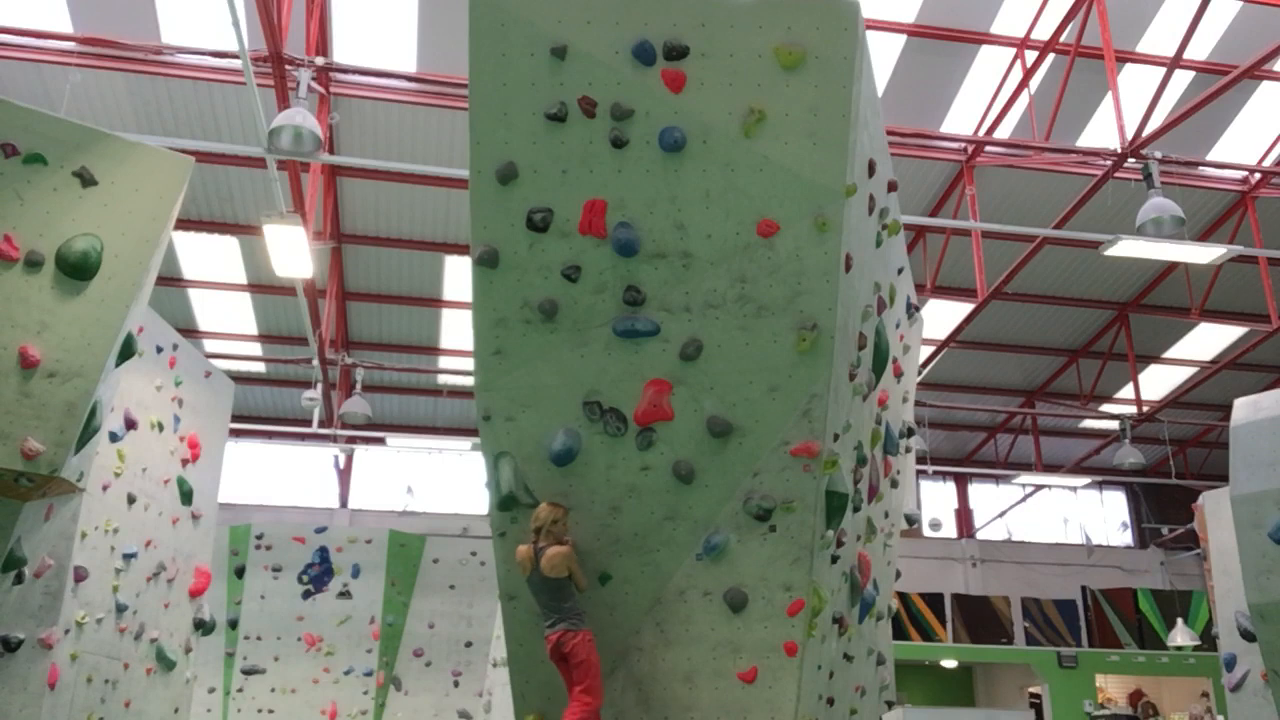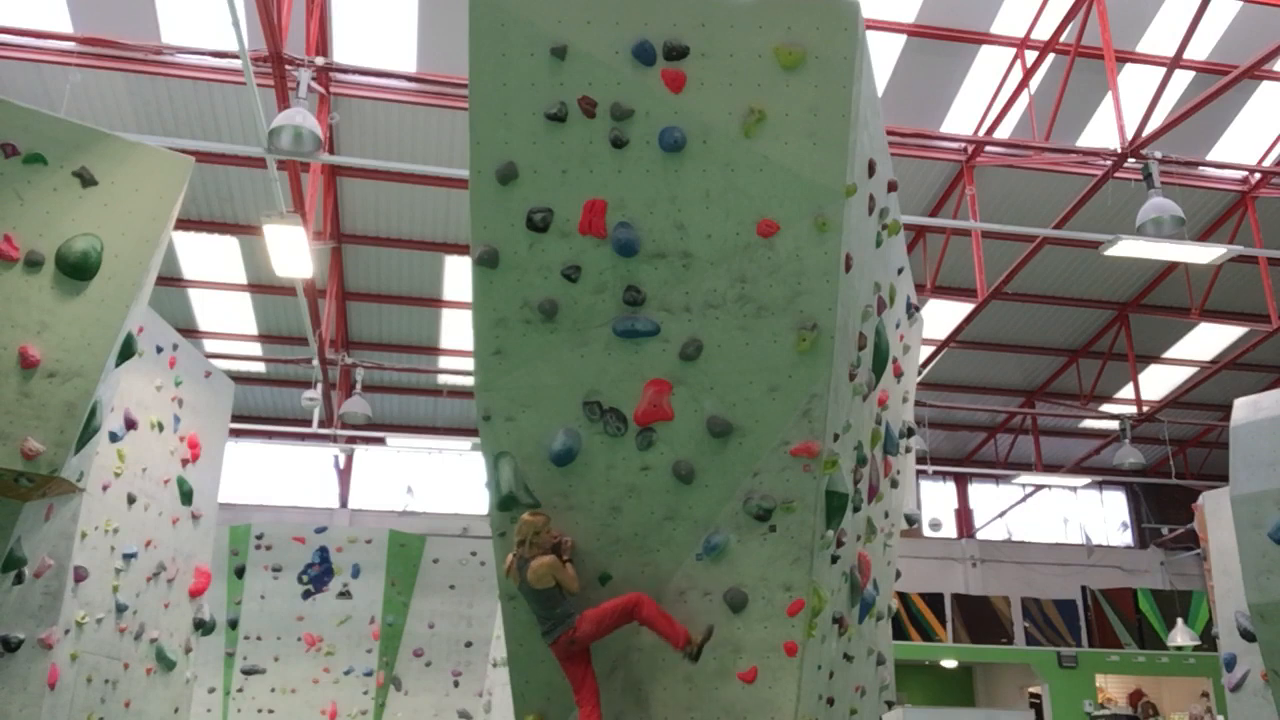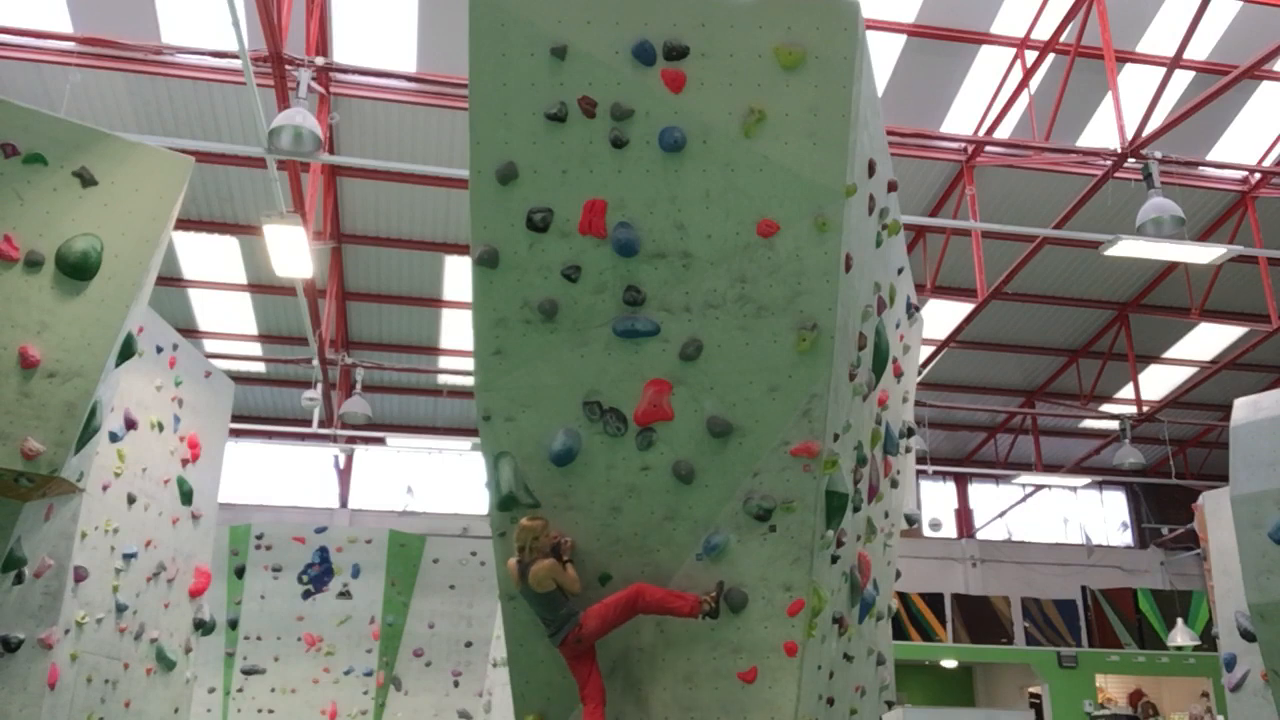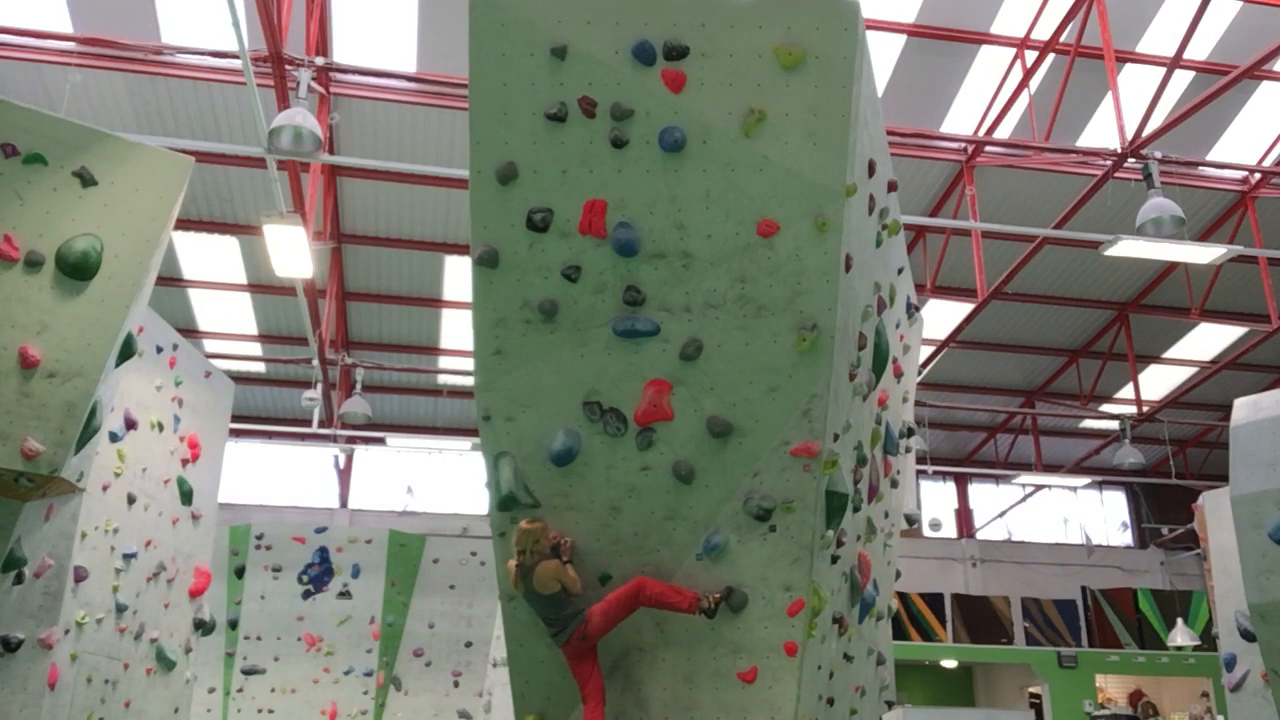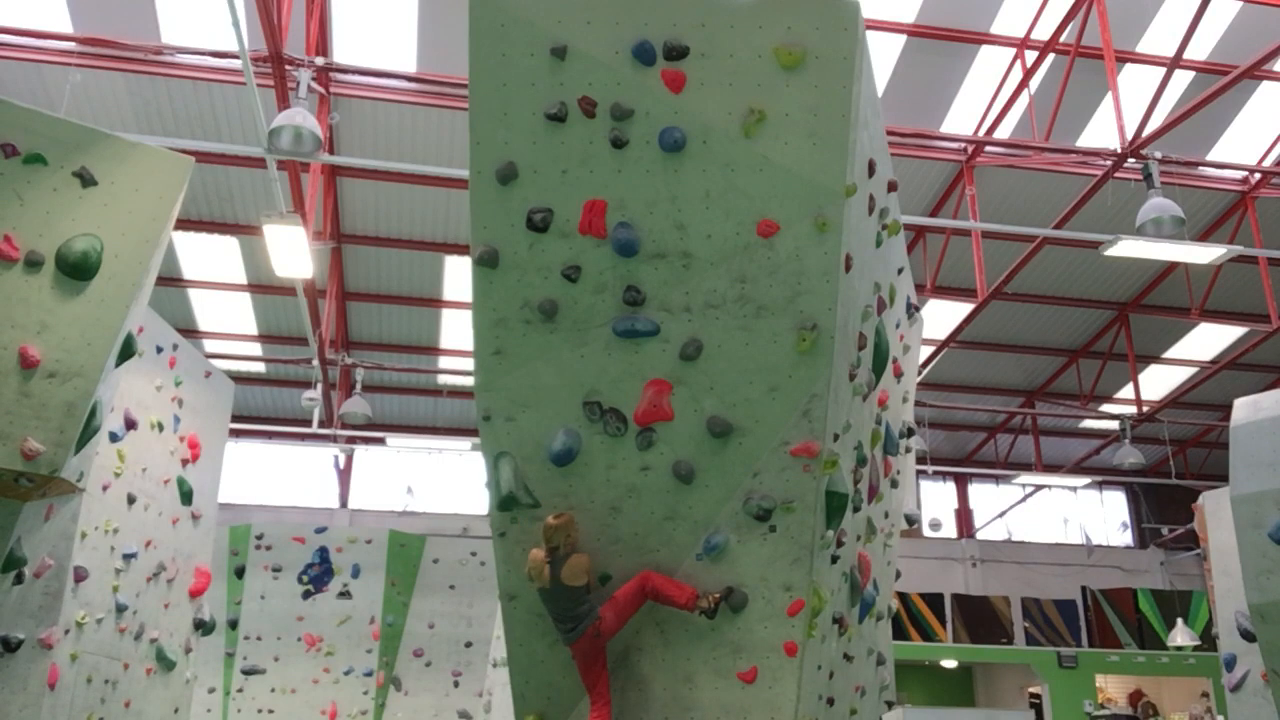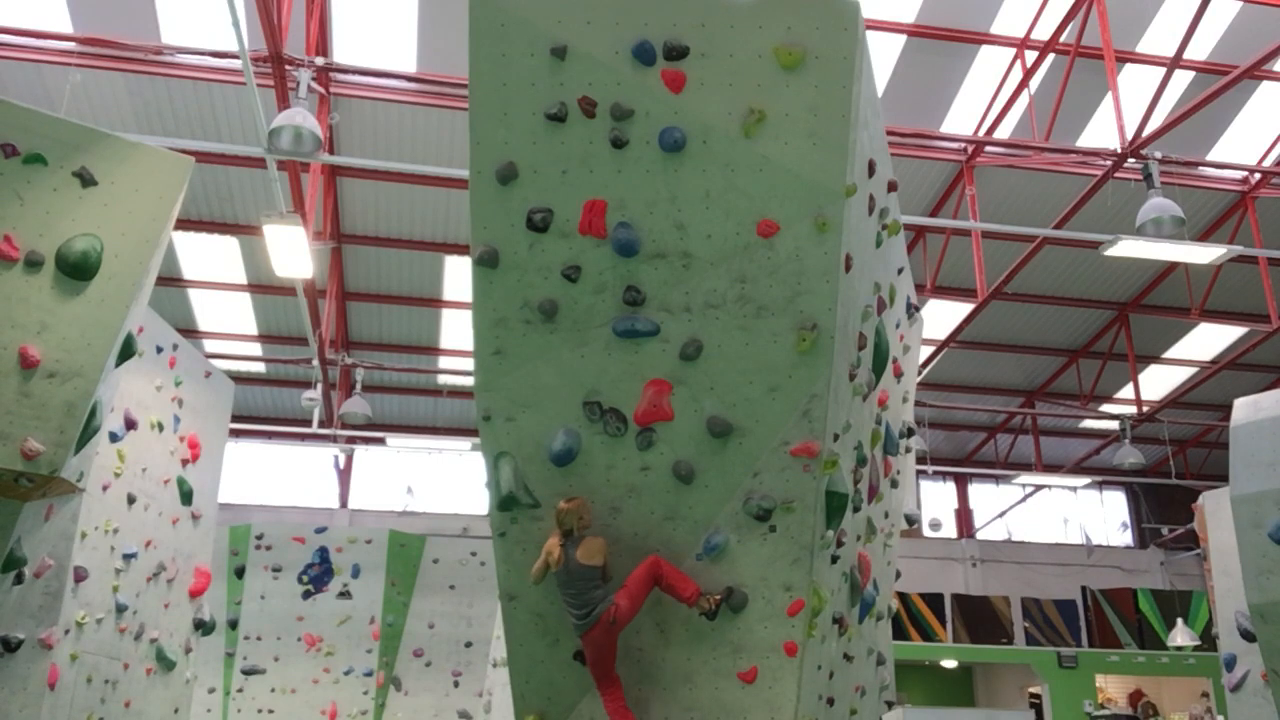
dt=0.4s
person 1, frame 1
left shoulder: (522, 553)
right shoulder: (563, 552)
right elbow: (582, 586)
left hip: (552, 637)
right hip: (573, 633)
left knee: (580, 699)
right knee: (588, 701)
person 1, frame 2
left shoulder: (512, 561)
right shoulder: (547, 562)
right elbow: (574, 588)
left wrist: (549, 548)
right wrist: (565, 556)
left hip: (557, 642)
right hip: (574, 630)
left knee: (587, 700)
right knee: (638, 602)
right ankle: (687, 646)
person 1, frame 3
left shoulder: (513, 566)
right shoulder: (547, 566)
right elbow: (575, 588)
left wrist: (551, 549)
right wrist: (566, 557)
left hip: (566, 642)
right hip: (580, 629)
left knee: (592, 699)
right knee: (638, 594)
right ankle: (701, 606)
person 1, frame 4
left shoulder: (513, 568)
right shoulder: (550, 567)
right elbow: (576, 589)
left wrist: (550, 550)
right wrist: (566, 558)
left hip: (567, 642)
right hip: (584, 627)
left knee: (592, 699)
right knee: (640, 587)
right ankle: (701, 603)
person 1, frame 5
left shoulder: (535, 558)
right shoulder: (580, 561)
left elbow: (531, 578)
left hip: (578, 642)
right hip: (599, 625)
left knee: (599, 700)
right knee: (645, 581)
right ankle: (701, 603)
person 1, frame 6
left shoulder: (552, 546)
right shoulder: (596, 544)
left elbow: (535, 579)
left hip: (589, 633)
right hip: (612, 613)
left knee: (609, 689)
right knee: (654, 565)
right ankle: (702, 602)
